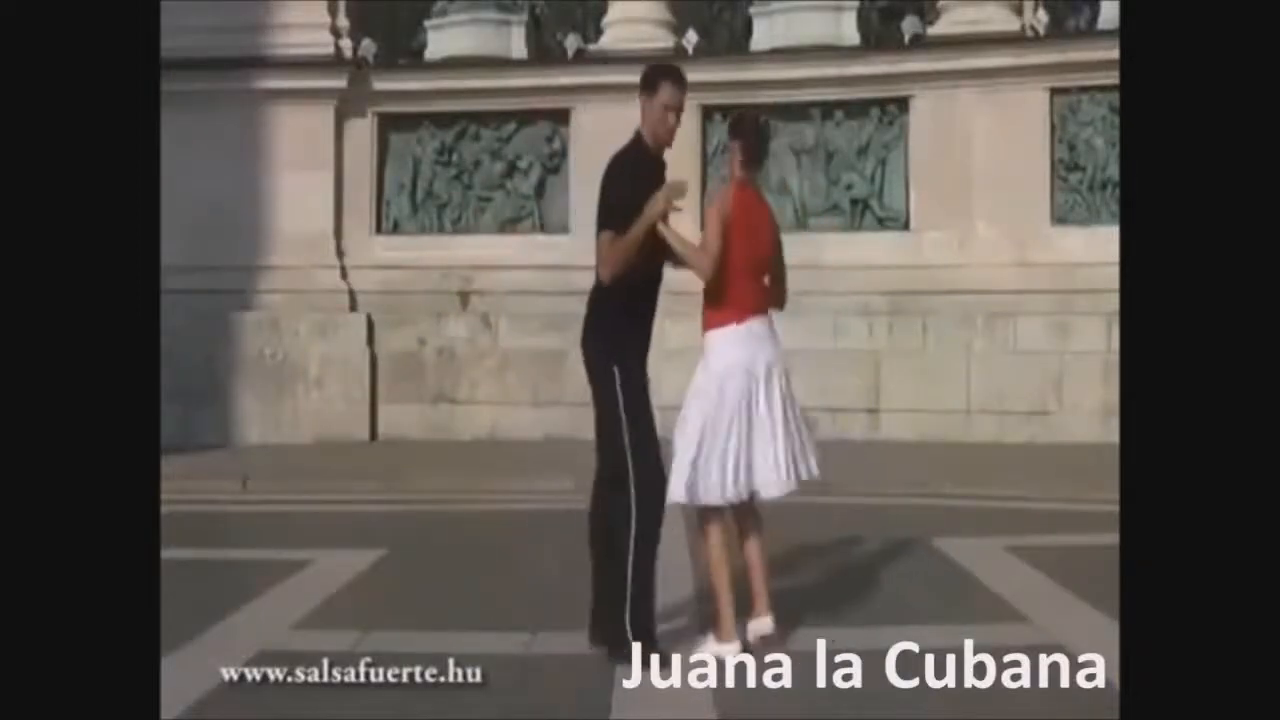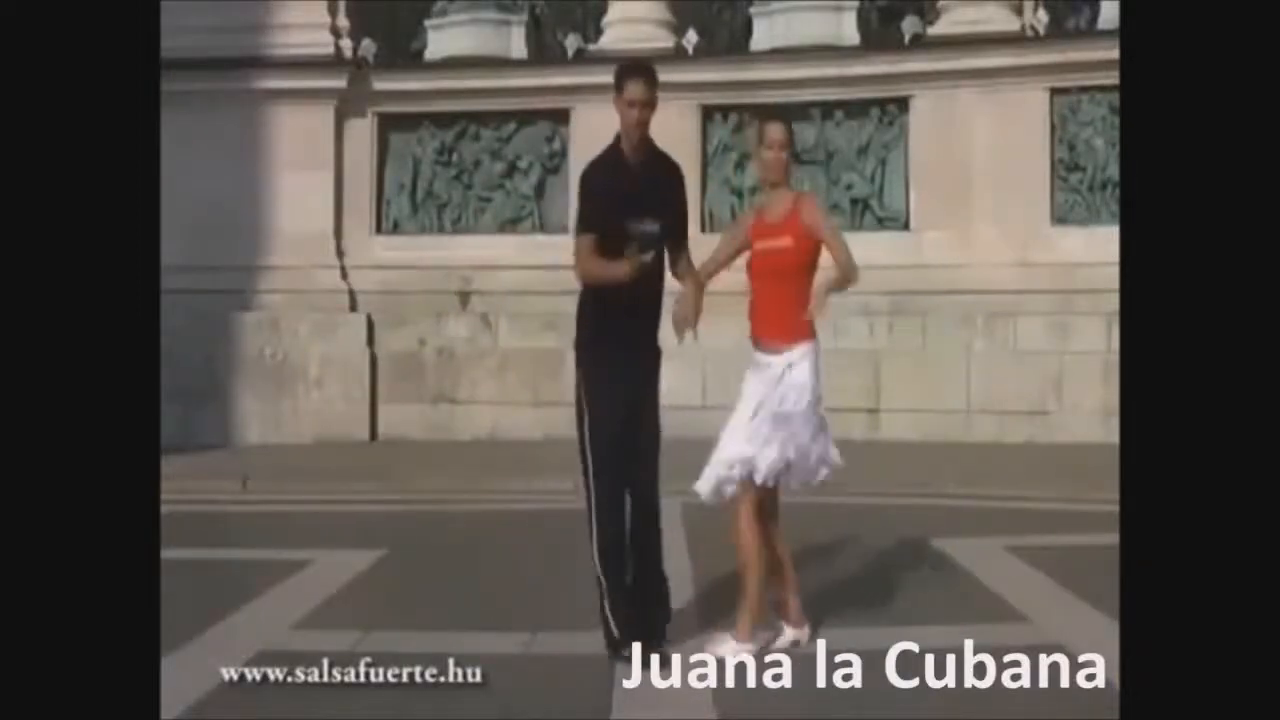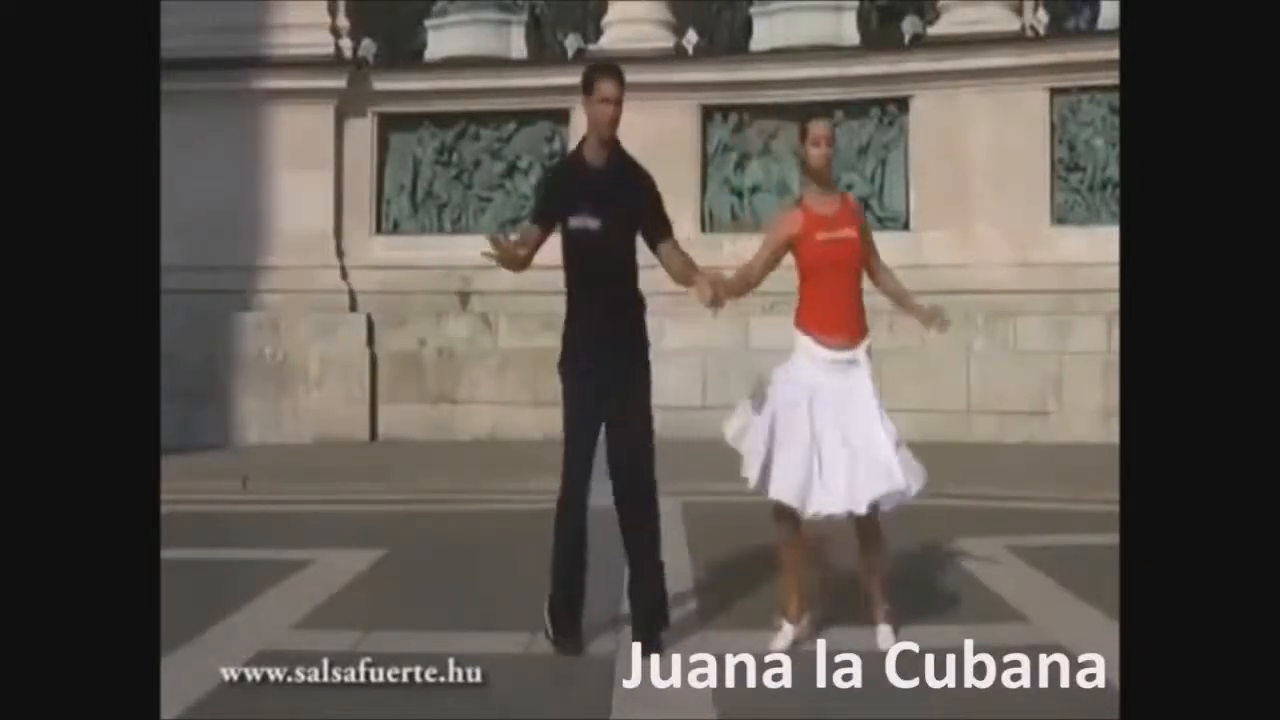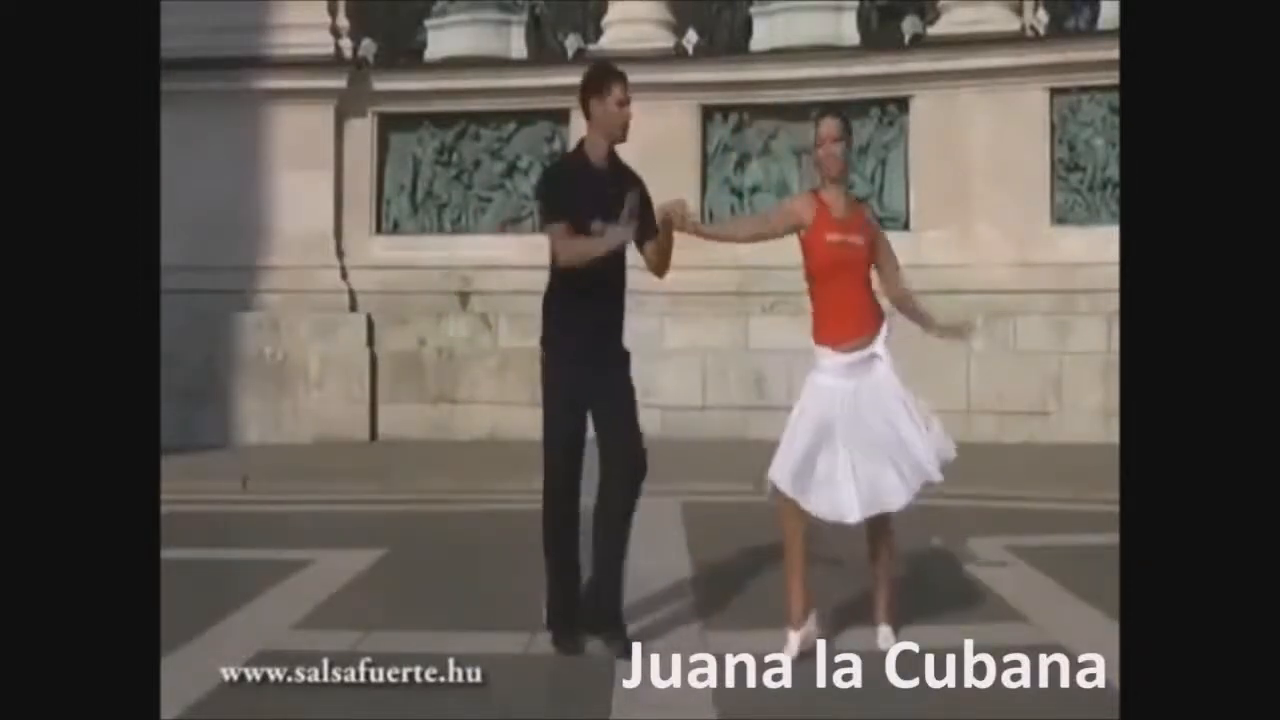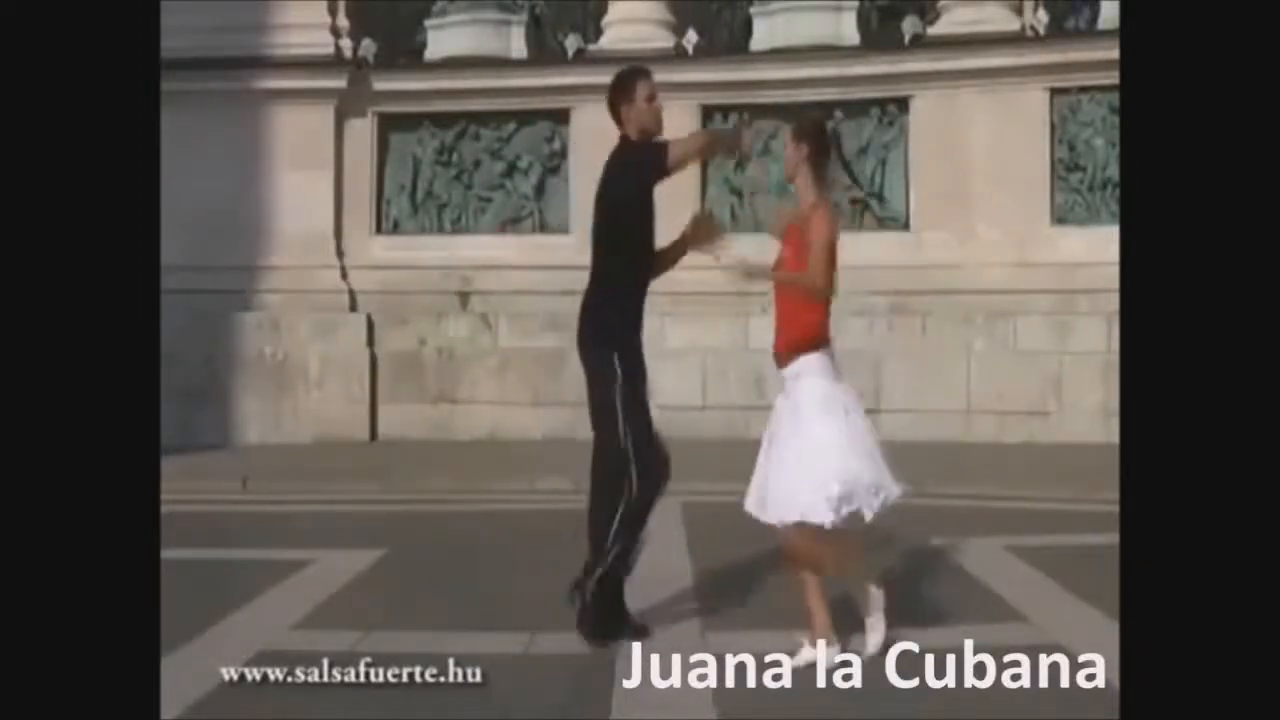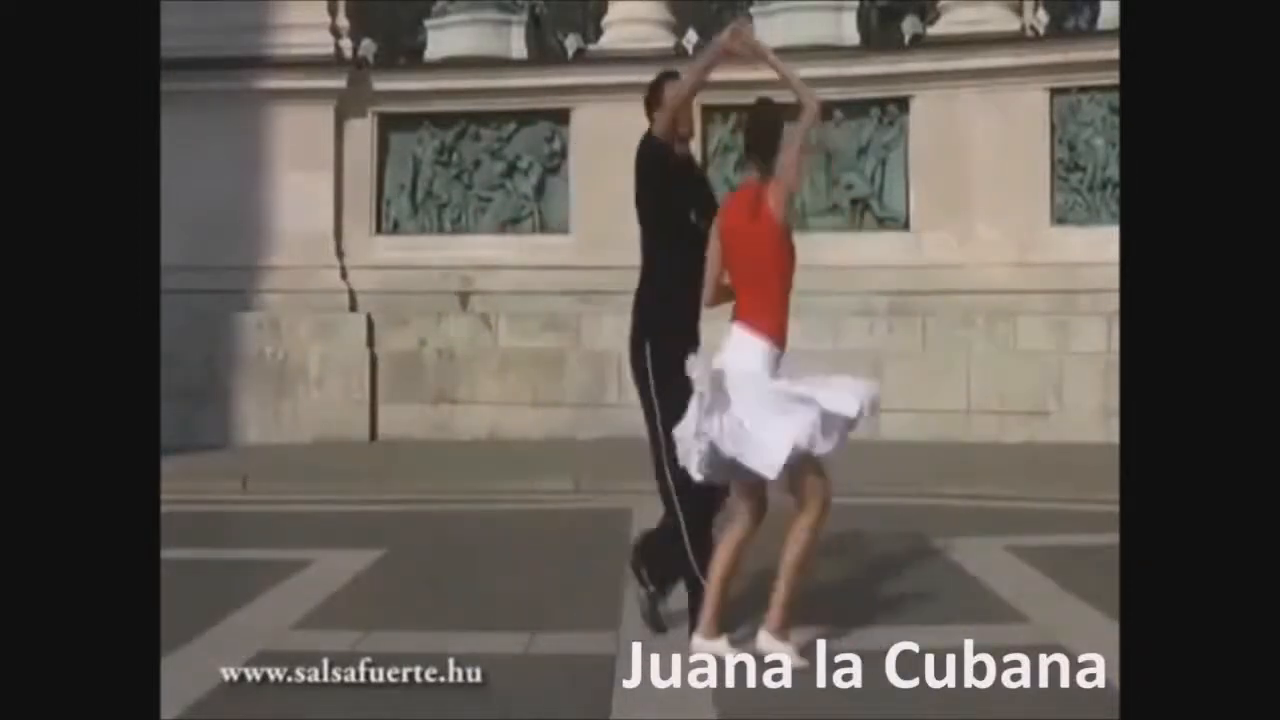
dt=0.4s
person 1, frame 1
left shoulder: (653, 169)
right shoulder: (625, 170)
right elbow: (608, 267)
right wrist: (650, 214)
left hip: (625, 342)
right hip: (612, 343)
left knee: (619, 477)
right knee: (642, 478)
left ankle: (610, 617)
right ankle: (628, 630)
person 1, frame 2
left shoulder: (669, 174)
right shoulder: (599, 174)
left elbow: (678, 252)
right elbow: (584, 265)
left wrist: (690, 284)
right wrist: (620, 268)
left hip: (644, 344)
right hip: (601, 345)
left knee: (644, 479)
right knee: (606, 479)
left ankle: (648, 613)
right ankle: (619, 624)
person 1, frame 3
left shoulder: (637, 180)
right shoulder: (561, 177)
left elbow: (666, 250)
right elbow: (530, 242)
left wrist: (700, 278)
right wrist: (512, 254)
left hip: (629, 346)
right hip: (581, 346)
left knee: (636, 476)
right knee: (576, 478)
left ankle: (648, 614)
right ankle: (563, 614)
person 1, frame 4
left shoulder: (629, 182)
right shoulder: (560, 177)
left elbow: (657, 264)
right elbow: (563, 253)
left wrist: (665, 231)
right wrist: (612, 237)
left hip: (610, 347)
right hip: (564, 346)
left knee: (626, 465)
right knee: (562, 477)
left ankle: (603, 607)
right ankle: (563, 612)
person 1, frame 5
left shoulder: (637, 168)
right shoulder: (630, 161)
right elbow: (699, 144)
left wrist: (693, 236)
right wrist: (731, 138)
left hip: (619, 340)
right hip: (609, 342)
left knee: (621, 470)
right knee: (644, 468)
left ankle: (605, 602)
right ankle: (593, 593)
person 1, frame 6
left shoulder: (696, 178)
right shoulder: (654, 162)
right elbow: (671, 105)
right wrist: (716, 53)
left hip: (683, 338)
right hip: (658, 340)
right knee: (682, 471)
left ankle: (657, 563)
right ankle: (703, 605)
person 2, frame 1
left shoulder: (725, 196)
right shoulder: (766, 212)
left elbow: (708, 267)
left wrist: (665, 228)
left hip: (728, 351)
right hip: (762, 347)
left knee: (711, 498)
right knee: (742, 494)
left ankle: (726, 632)
right ankle: (762, 611)
person 2, frame 2
left shoulder: (807, 207)
right shoulder: (750, 220)
left elbow: (847, 267)
right elbow: (706, 268)
left wrist: (825, 289)
left hip: (793, 366)
right hip: (761, 365)
left knee: (748, 495)
right knee: (756, 499)
left ankle: (744, 632)
right ankle: (794, 618)
person 2, frame 3
left shoulder: (853, 208)
right shoulder: (791, 218)
right elbow: (753, 273)
left wrist: (919, 310)
right wrist: (721, 289)
left hip: (853, 366)
right hip: (809, 364)
left knee: (865, 502)
right knee: (788, 500)
left ankle: (880, 613)
right ankle: (793, 614)
person 2, frame 4
left shoulder: (866, 217)
right shoulder: (803, 208)
left elbow: (894, 284)
right elbow: (750, 229)
left wrist: (936, 325)
right wrist: (694, 226)
left hip: (873, 365)
right hip: (831, 369)
left knee: (881, 501)
right knee: (790, 491)
left ankle: (883, 618)
right ankle: (799, 620)
person 2, frame 5
left shoulder: (819, 218)
right shoulder: (799, 215)
left elbow: (820, 285)
left wrist: (775, 272)
left hip: (812, 375)
right hip: (793, 379)
left knee: (804, 521)
right knee: (789, 517)
left ankle: (868, 591)
right ankle: (821, 633)
person 2, frame 6
left shoulder: (727, 211)
right shoulder: (777, 196)
left elbow: (708, 294)
right elbow: (813, 111)
right wrist: (772, 60)
left hip: (740, 360)
right hip: (755, 364)
left knee: (750, 508)
right knee: (815, 495)
left ankle: (707, 630)
right ankle: (775, 627)
